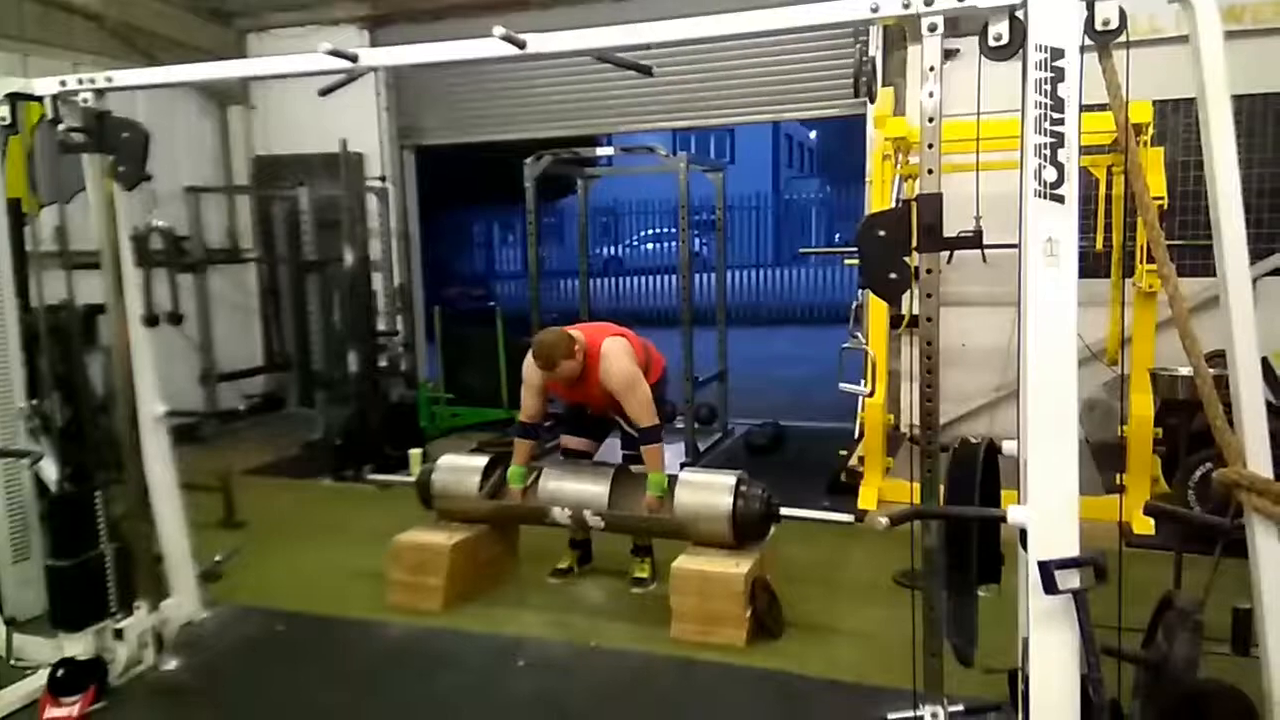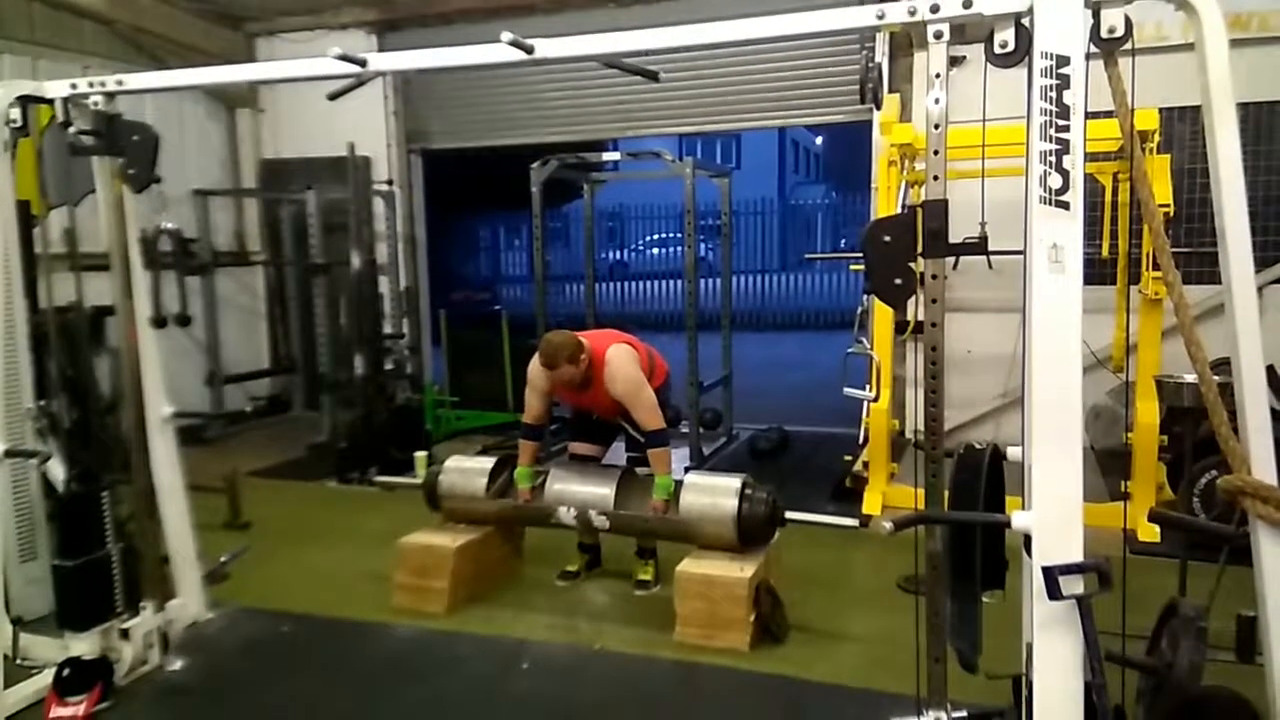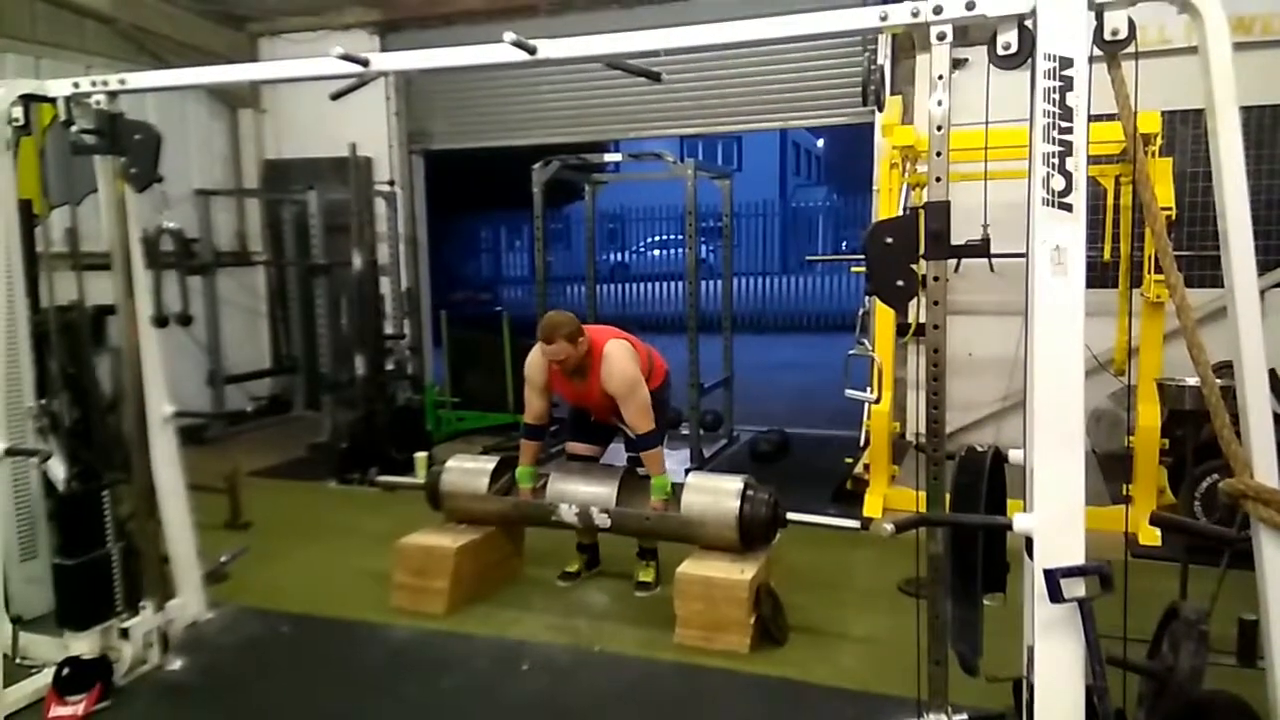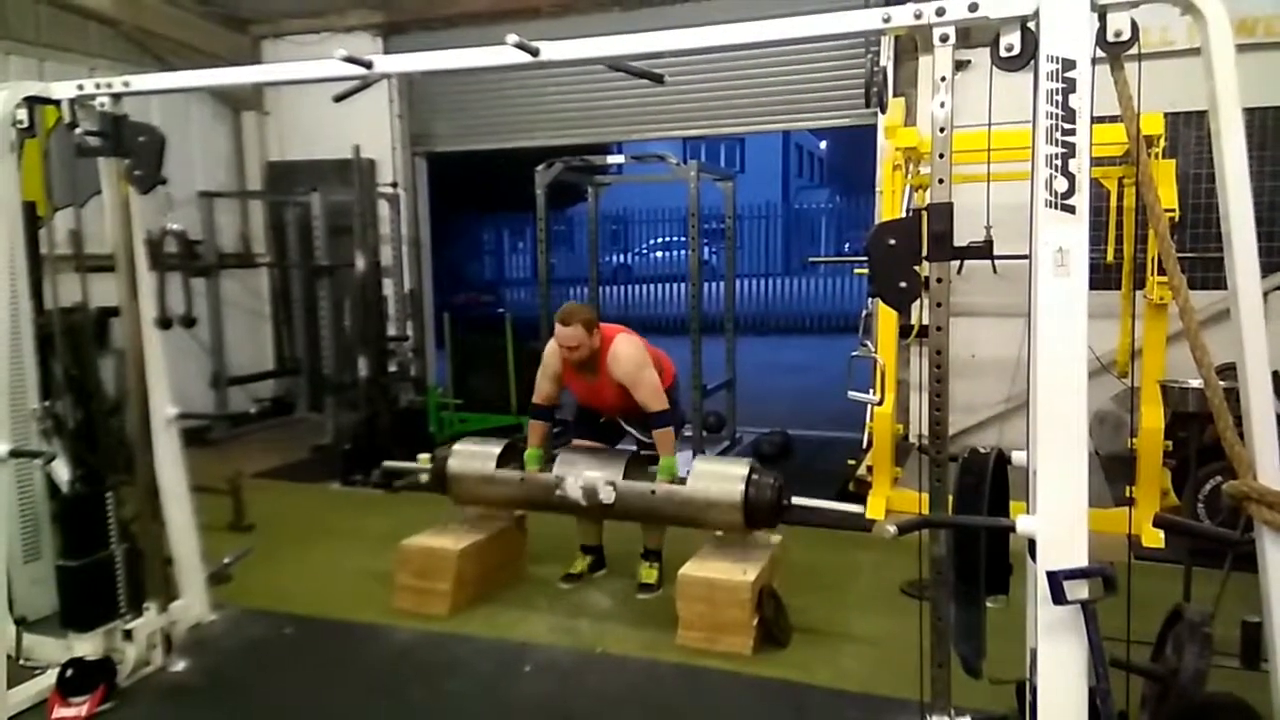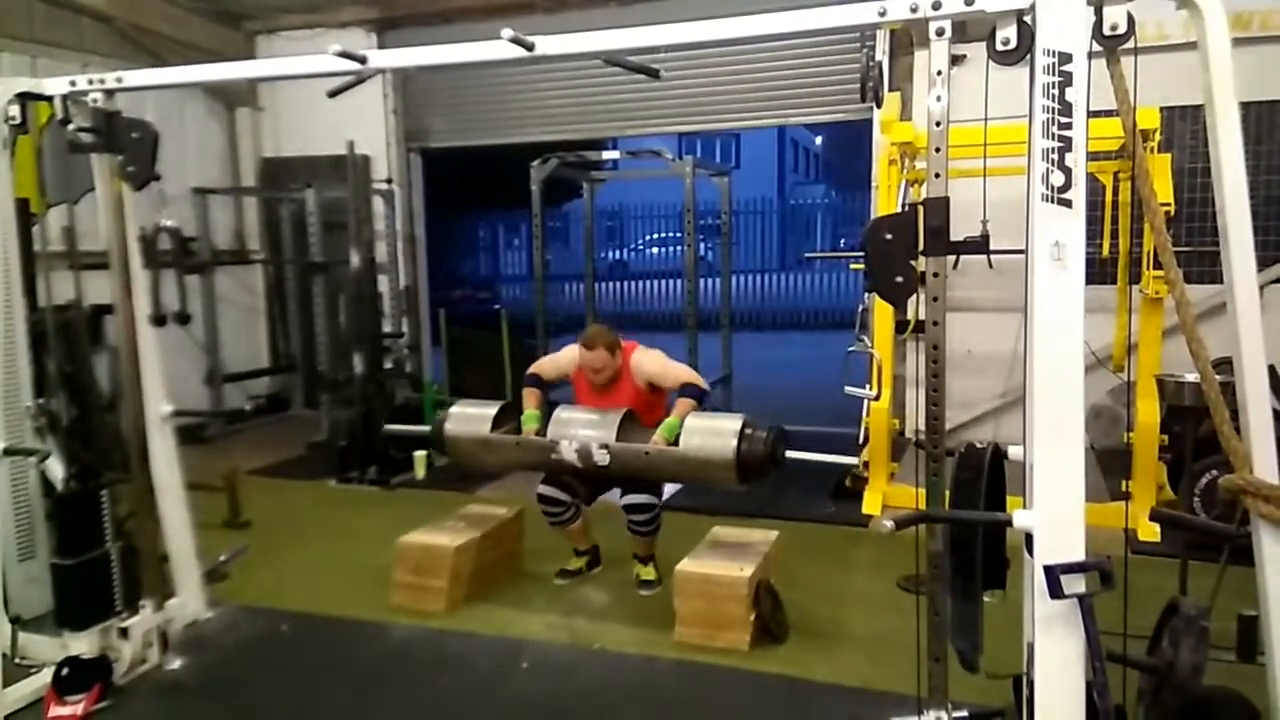
dt=1s
person 1, frame 1
left shoulder: (614, 361)
right shoulder: (535, 363)
left elbow: (648, 425)
right elbow: (529, 420)
left wrist: (656, 486)
right wrist: (517, 477)
left hip: (643, 386)
right hip: (588, 397)
right knee: (573, 461)
left ankle: (643, 554)
right ankle: (579, 549)
person 1, frame 2
left shoulder: (618, 367)
right shoulder: (540, 367)
left elbow: (655, 429)
right elbow: (532, 422)
left wrist: (662, 488)
right wrist: (524, 478)
left hip: (647, 389)
right hip: (593, 402)
left ankle: (646, 557)
right ankle: (588, 553)
person 1, frame 3
left shoulder: (616, 362)
right shoulder: (538, 361)
left elbow: (644, 430)
right elbow: (534, 420)
left wrist: (659, 489)
right wrist: (525, 479)
left hip: (647, 390)
right hip: (590, 401)
left knee: (641, 476)
left ankle: (648, 557)
right ankle: (587, 553)
person 1, frame 4
left shoulder: (624, 353)
right shoulder: (554, 353)
left elbow: (660, 412)
right elbow: (541, 405)
left wrist: (667, 471)
right wrist: (533, 460)
left hip: (650, 402)
right hip: (597, 405)
left knee: (651, 479)
left ankle: (651, 561)
right ankle: (591, 555)
person 1, frame 5
left shoulder: (641, 363)
right shoulder: (572, 358)
left elbow: (697, 385)
right elbow: (535, 373)
left wrist: (668, 429)
right wrist: (531, 416)
left knee: (639, 502)
right knee: (549, 493)
left ankle: (644, 561)
right ankle: (586, 554)
